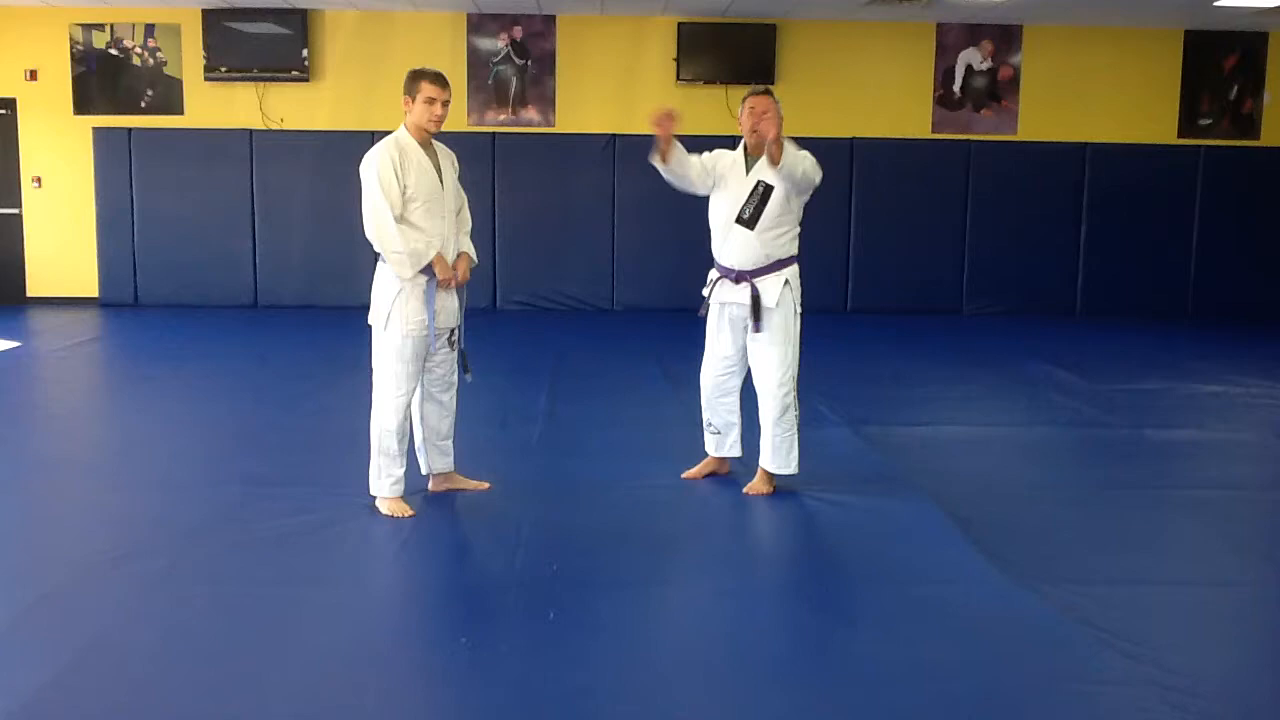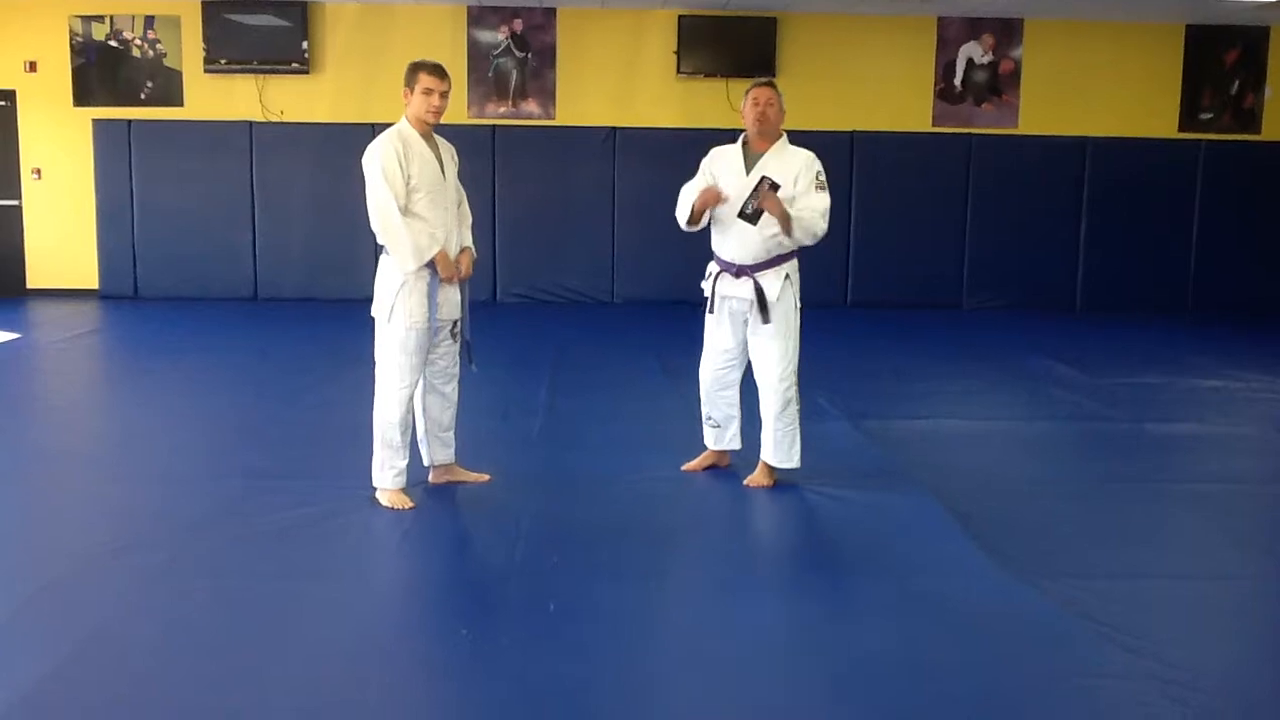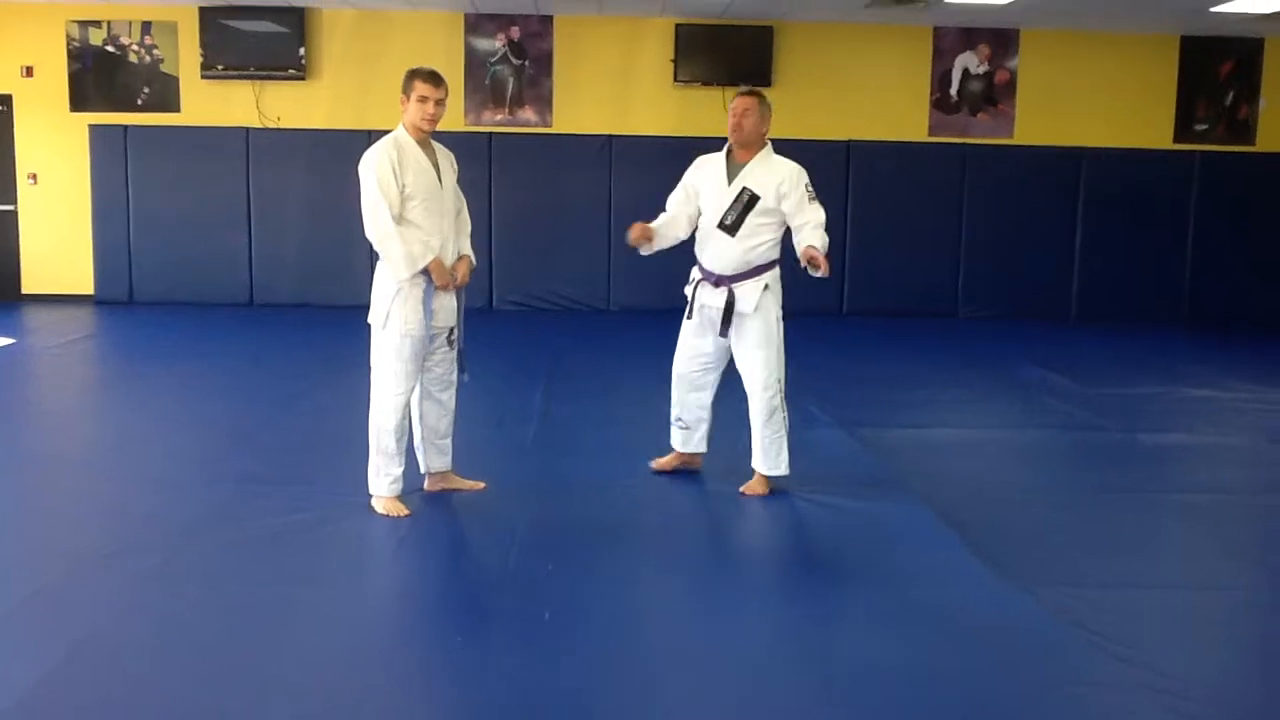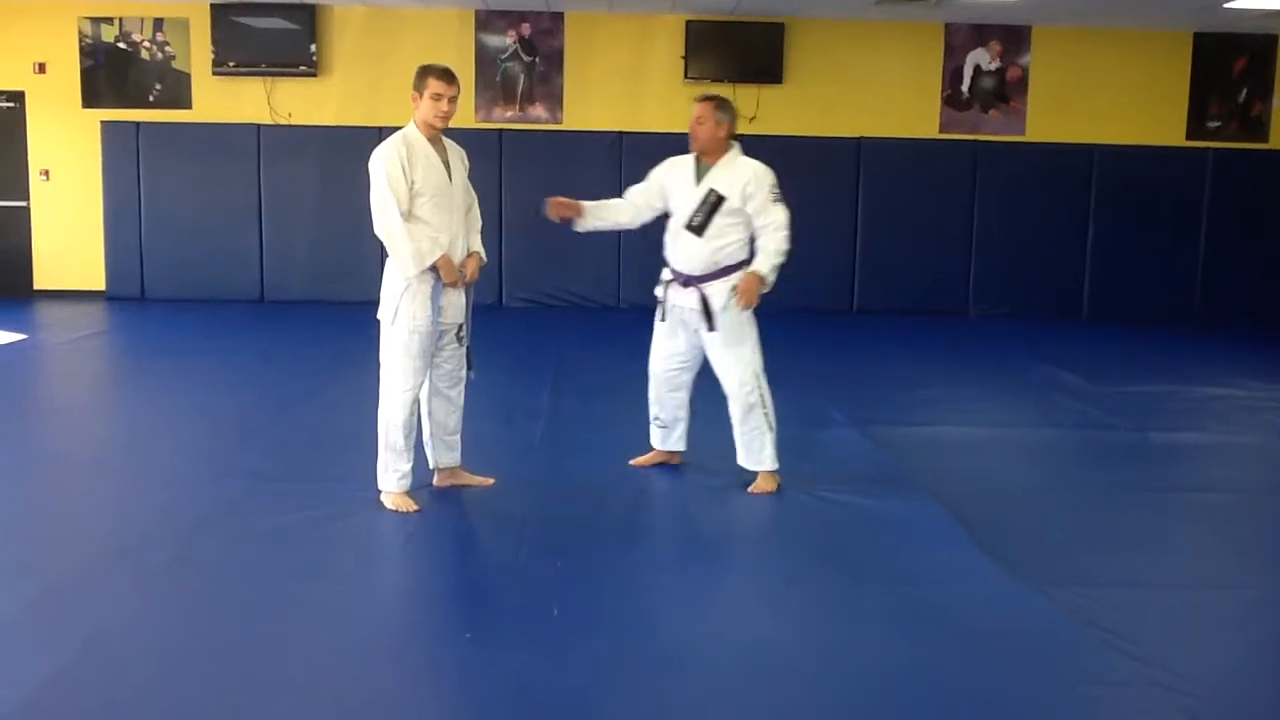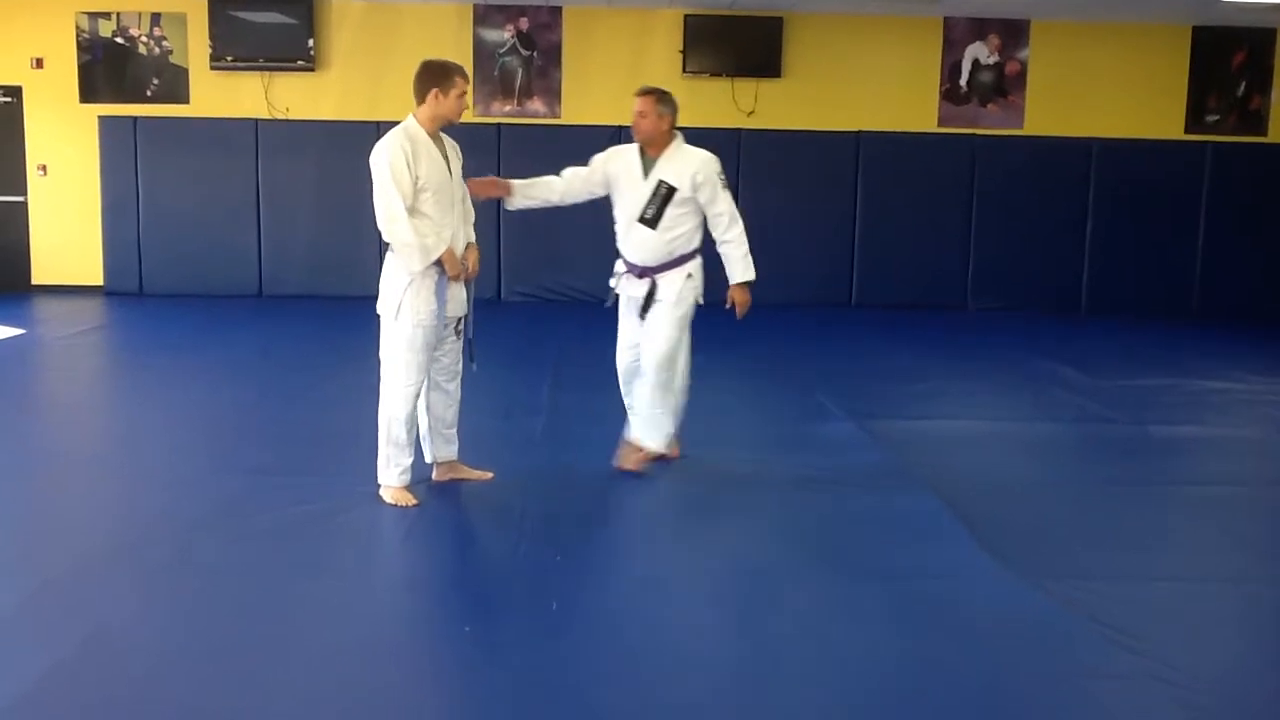
dt=0.3s
person 1, frame 1
left shoulder: (446, 157)
right shoulder: (385, 156)
left elbow: (459, 212)
right elbow: (380, 226)
left wrist: (464, 254)
right wrist: (432, 260)
left hip: (443, 289)
right hip: (404, 288)
left knee: (441, 385)
right knee: (395, 392)
left ankle: (441, 470)
right ankle: (386, 489)
person 1, frame 2
left shoulder: (445, 149)
right shoulder: (387, 148)
right elbow: (388, 219)
left wrist: (465, 250)
right wrist: (435, 256)
left hip: (445, 281)
right hip: (407, 280)
left knee: (443, 377)
right knee: (398, 384)
left ankle: (442, 462)
right ankle: (388, 481)
person 1, frame 3
left shoulder: (444, 157)
right shoulder: (384, 155)
left elbow: (458, 214)
right elbow: (381, 226)
left wrist: (463, 257)
right wrist: (429, 264)
left hip: (443, 289)
right hip: (403, 287)
left knee: (441, 385)
right knee: (394, 391)
left ankle: (438, 470)
right ankle: (384, 488)
person 1, frame 4
left shoulder: (456, 153)
right shoulder: (393, 152)
left elbow: (469, 211)
right elbow: (389, 222)
left wrist: (474, 254)
right wrist: (437, 261)
left hip: (453, 285)
right hip: (413, 284)
left knee: (449, 381)
right knee: (402, 387)
left ankle: (447, 466)
right ankle: (392, 483)
person 1, frame 5
left shoulder: (449, 146)
right shoulder: (396, 146)
right elbow: (394, 218)
left wrist: (469, 246)
right wrist: (441, 255)
left hip: (448, 278)
right hip: (413, 278)
left knee: (446, 375)
right knee: (403, 381)
left ankle: (445, 461)
right ankle: (393, 478)
person 2, frame 1
left shoulder: (795, 162)
right shoulder: (718, 161)
left elbow: (804, 176)
right elbow: (684, 174)
left wrist: (777, 146)
right wrist: (666, 141)
left hip: (774, 289)
right hip: (725, 288)
left knee: (775, 382)
right knee: (716, 377)
left ankle: (768, 469)
right ankle: (719, 455)
person 2, frame 2
left shoulder: (802, 162)
right shoulder: (719, 158)
left elbow: (815, 225)
right elbow: (686, 214)
left wrist: (786, 217)
right wrist: (700, 203)
left hip: (774, 284)
right hip: (724, 282)
left knee: (776, 377)
right knee: (716, 371)
left ankle: (770, 461)
right ankle: (719, 447)
person 2, frame 3
left shoulder: (785, 173)
right shoulder: (703, 167)
left elbow: (810, 225)
right elbow: (679, 219)
left wrist: (813, 251)
right wrist: (649, 233)
left hip: (755, 293)
right hip: (706, 289)
left knee: (763, 382)
right knee: (690, 370)
left ankle: (766, 469)
right ankle: (685, 450)
person 2, frame 4
left shoulder: (752, 174)
right shoulder: (673, 169)
left elbow: (774, 231)
right elbow: (632, 209)
left wrist: (759, 274)
right wrist: (579, 210)
left hip: (723, 294)
right hip: (677, 290)
left knee: (743, 380)
right knee: (666, 372)
left ankle: (764, 466)
right ankle: (668, 447)
person 2, frame 5
left shoulder: (699, 164)
right shoulder: (616, 160)
left elbow: (726, 223)
right elbow: (568, 186)
left wrist: (739, 279)
right wrist: (508, 188)
left hip: (675, 281)
right hip: (632, 279)
left knee: (657, 361)
right knee: (634, 362)
left ankle: (644, 442)
right ankle: (662, 441)
